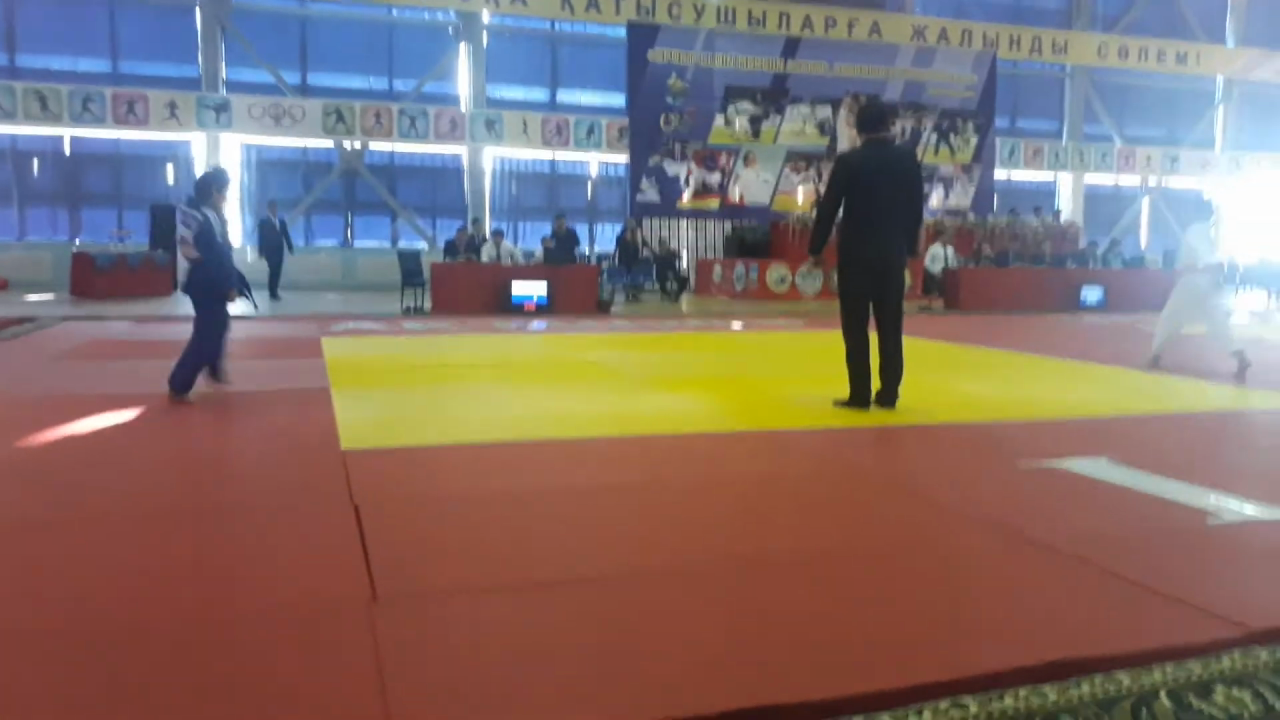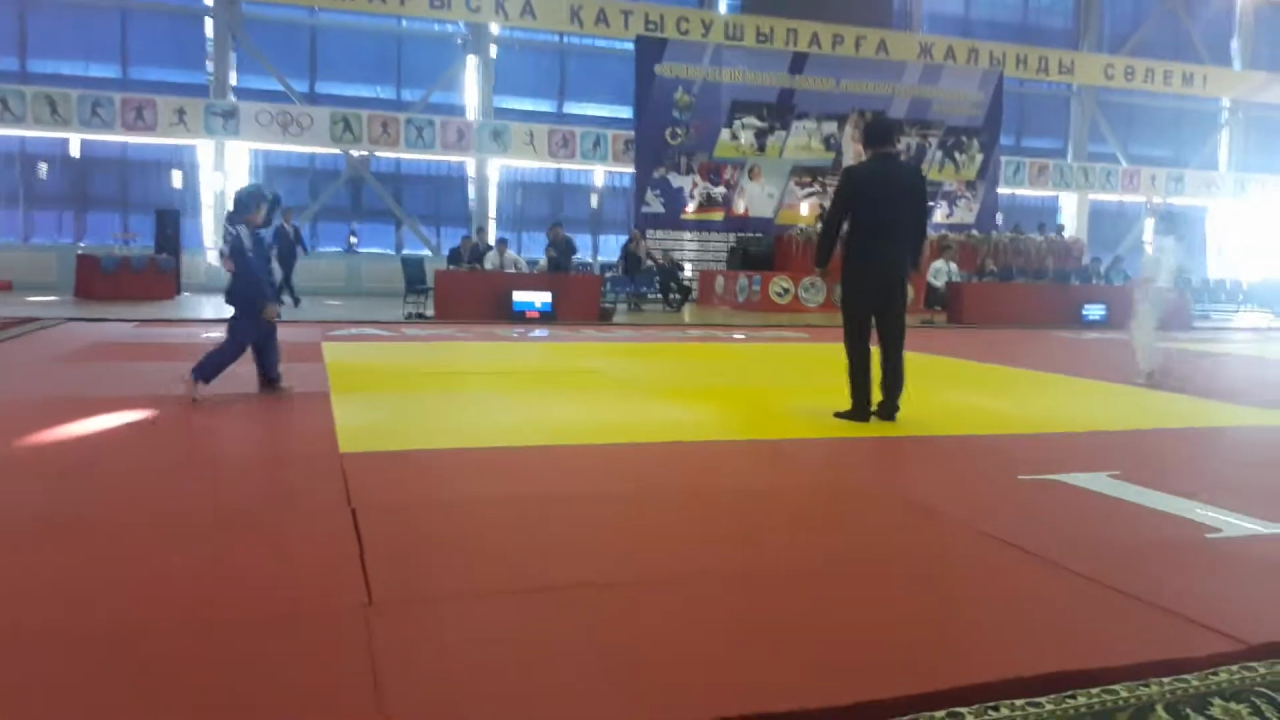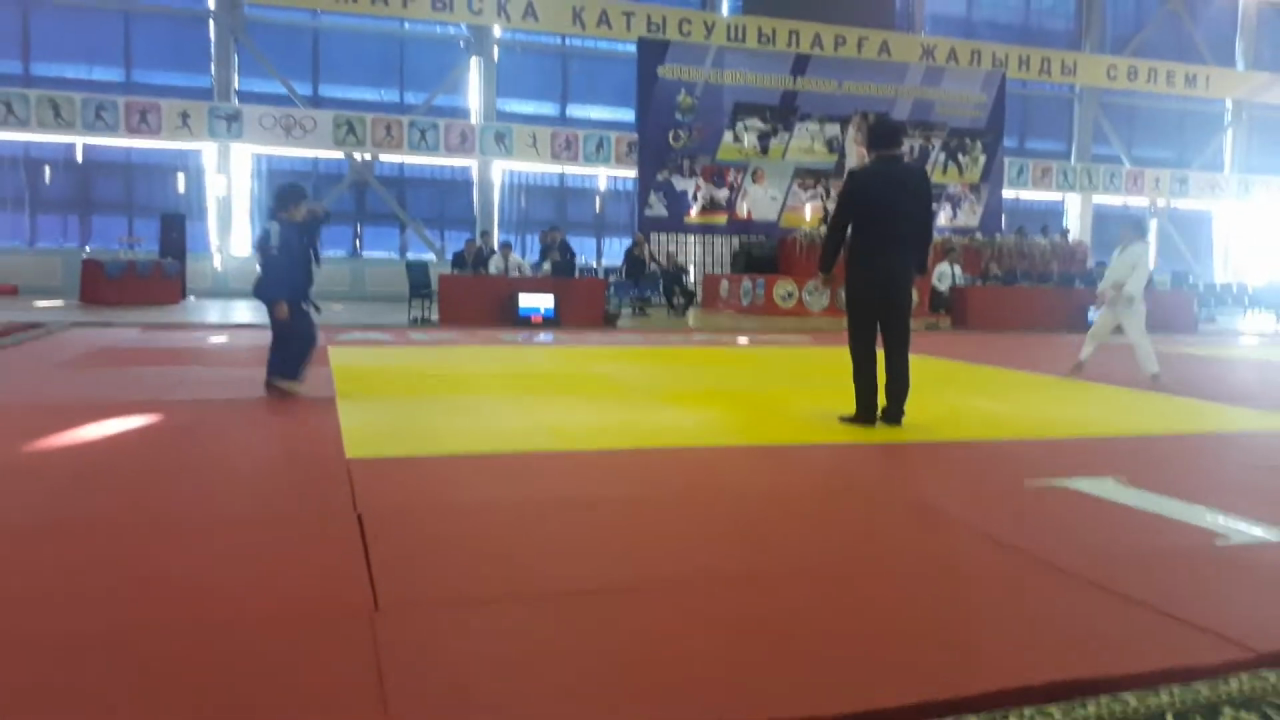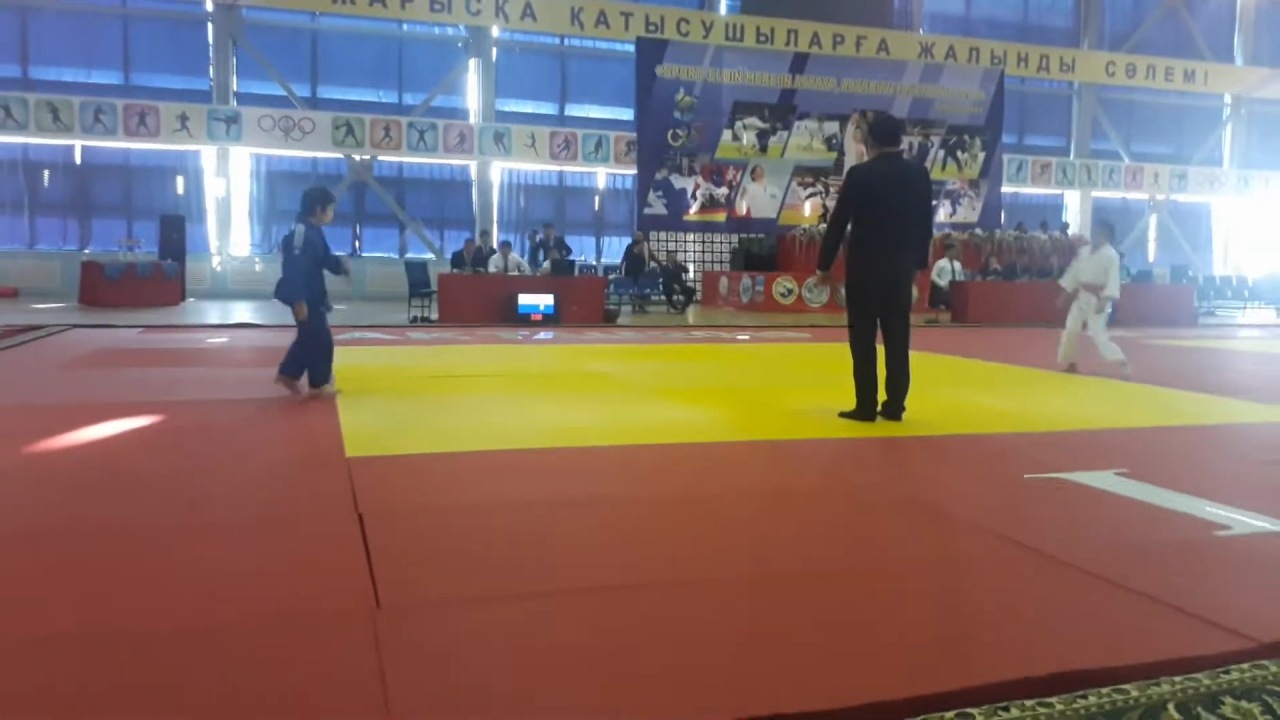
dt=0.2s
person 1, frame 1
left shoulder: (849, 161)
right shoulder: (908, 160)
left elbow: (829, 207)
right elbow: (915, 209)
left wrist: (815, 249)
right wrist: (908, 247)
left hip: (857, 253)
right hip: (893, 252)
left knee: (855, 326)
right knee: (890, 326)
left ankle: (860, 394)
right ankle: (888, 393)
person 1, frame 2
left shoulder: (855, 175)
right shoulder: (913, 176)
left elbow: (834, 220)
right elbow: (920, 223)
left wrist: (822, 260)
right wrist: (911, 261)
left hip: (860, 265)
right hip: (896, 266)
left knee: (858, 338)
right knee: (892, 338)
left ankle: (861, 407)
right ankle: (888, 406)
person 1, frame 3
left shoulder: (859, 177)
right shoulder: (918, 177)
left elbow: (839, 224)
right elbow: (925, 226)
left wrist: (826, 266)
right wrist: (918, 265)
left hip: (864, 269)
right hip: (900, 270)
left knee: (863, 342)
right knee: (897, 342)
left ankle: (866, 410)
right ankle: (894, 410)
person 1, frame 4
left shoulder: (860, 174)
right shoulder: (919, 175)
left elbow: (839, 222)
right elbow: (925, 223)
left wrist: (824, 264)
right wrist: (918, 262)
left hip: (865, 266)
right hip: (901, 266)
left knee: (863, 338)
right knee: (897, 338)
left ankle: (866, 407)
right ankle: (894, 406)
person 2, frame 1
left shoulder: (190, 211)
right shoulder: (210, 219)
right elbow: (219, 258)
right wrist: (231, 287)
left hip: (200, 283)
right hip: (211, 287)
left knee: (215, 330)
right knee: (205, 339)
left ankle: (215, 371)
right ankle: (177, 388)
person 2, frame 2
left shoulder: (240, 228)
right shoulder: (243, 236)
right elbow: (253, 273)
right wrist: (268, 301)
left hip: (251, 296)
right hip: (250, 299)
left knee: (266, 338)
right knee: (236, 344)
left ankle: (270, 380)
right ankle: (198, 377)
person 2, frame 3
left shoulder: (294, 227)
right shoulder: (275, 231)
right elbow: (273, 269)
left wrist: (318, 215)
right wrist: (279, 301)
left hip: (292, 293)
right hip: (283, 296)
left knee: (284, 338)
right knee: (304, 336)
left ankle: (275, 381)
right ankle: (286, 378)
person 2, frame 4
left shoulder: (313, 231)
right shoulder: (301, 232)
left elbow: (323, 257)
right elbow: (295, 269)
left wrist: (340, 264)
right wrist: (299, 301)
left hip: (310, 293)
right hip: (302, 295)
left knee: (309, 337)
right knee: (321, 339)
left ankle: (287, 375)
right ankle: (319, 384)
